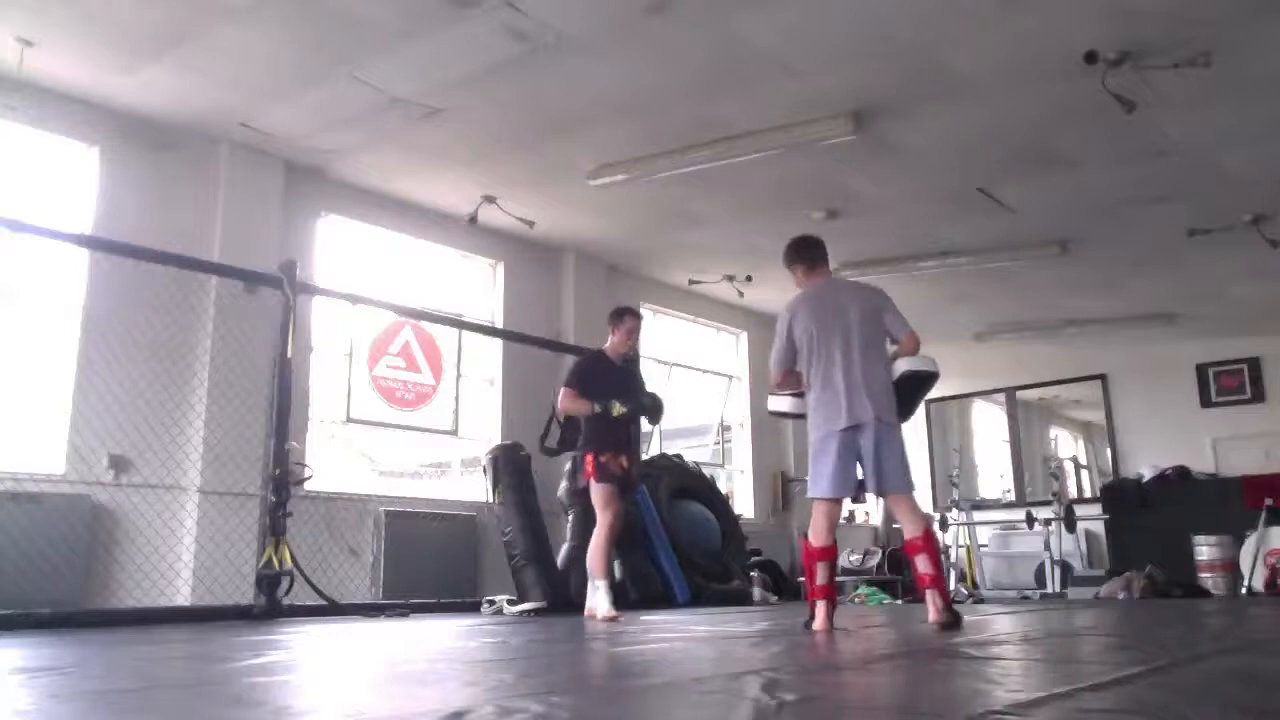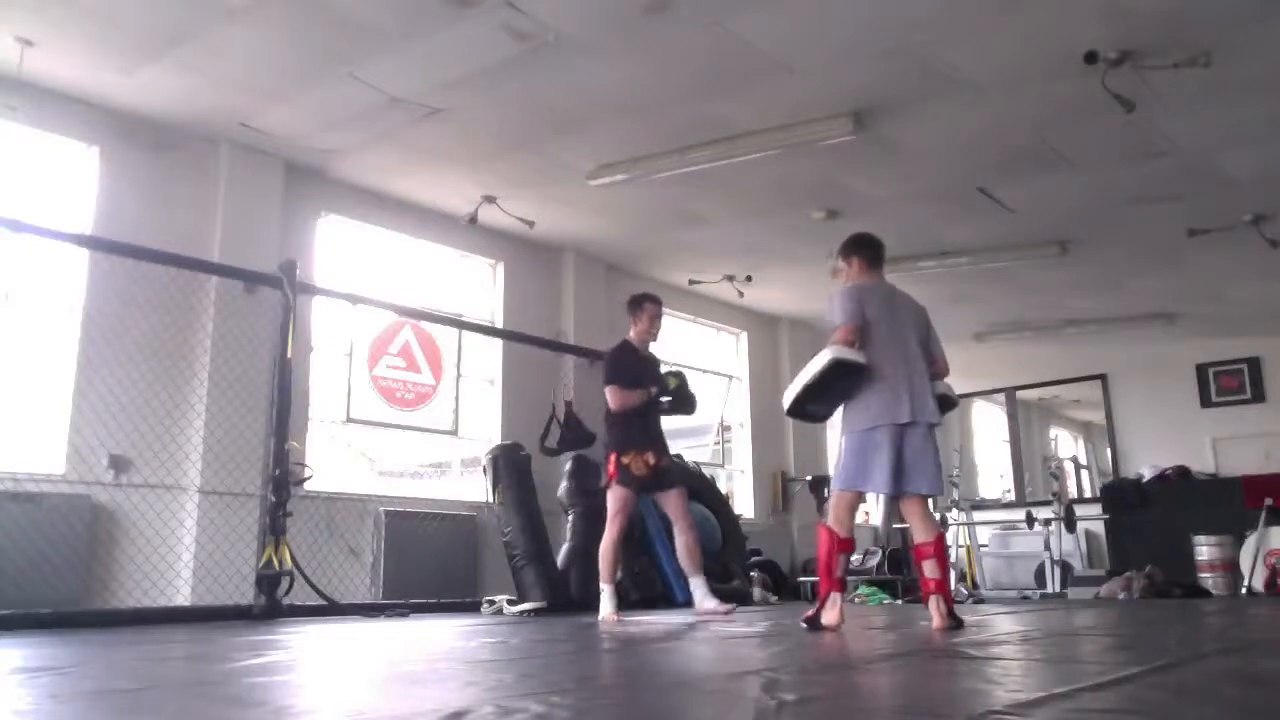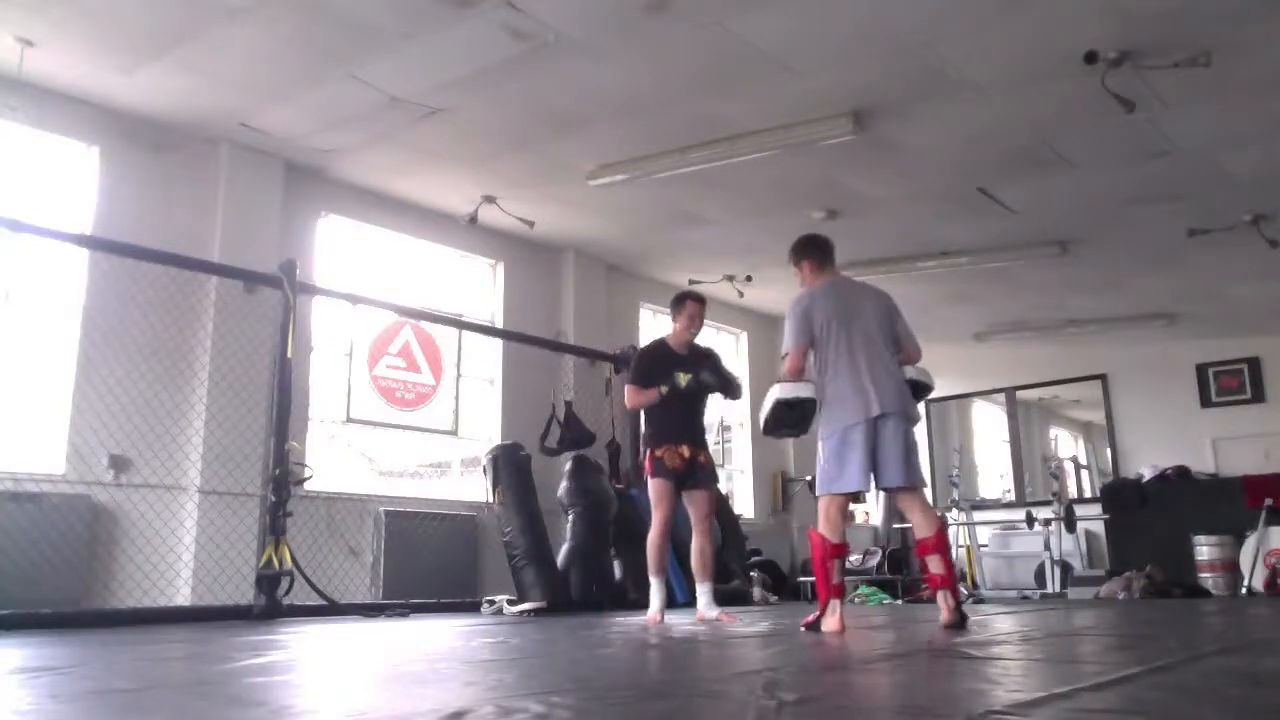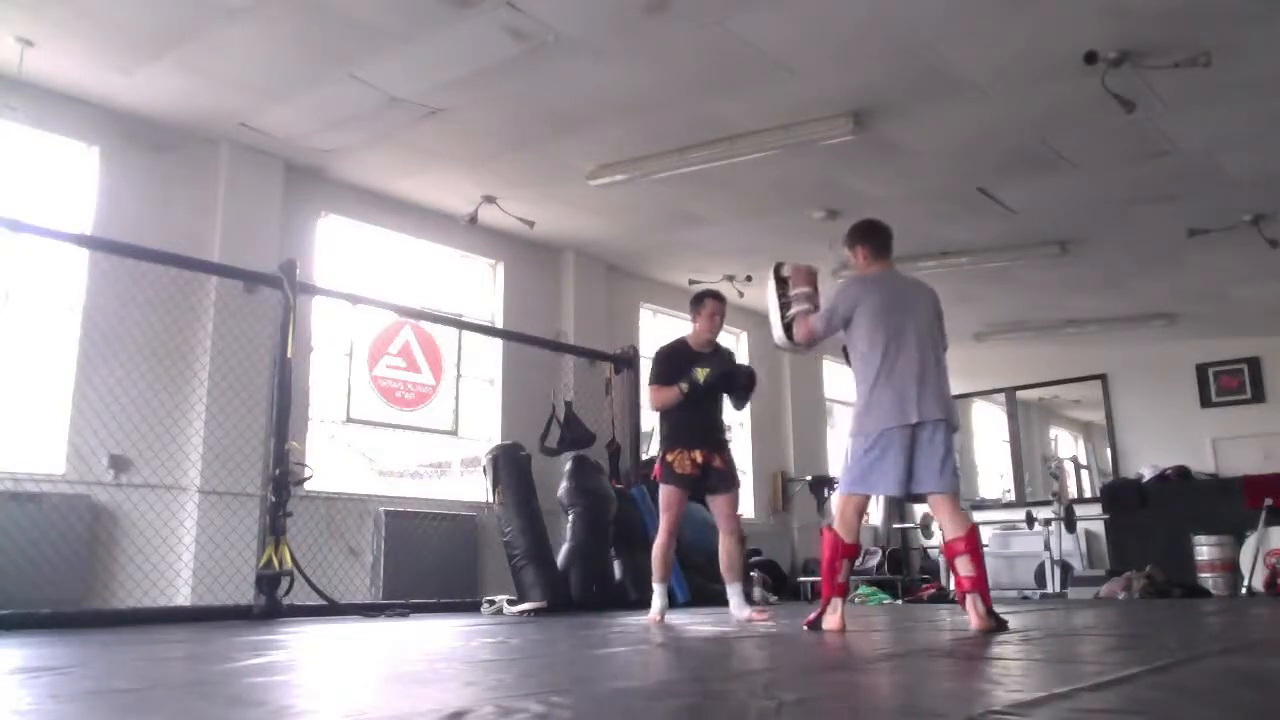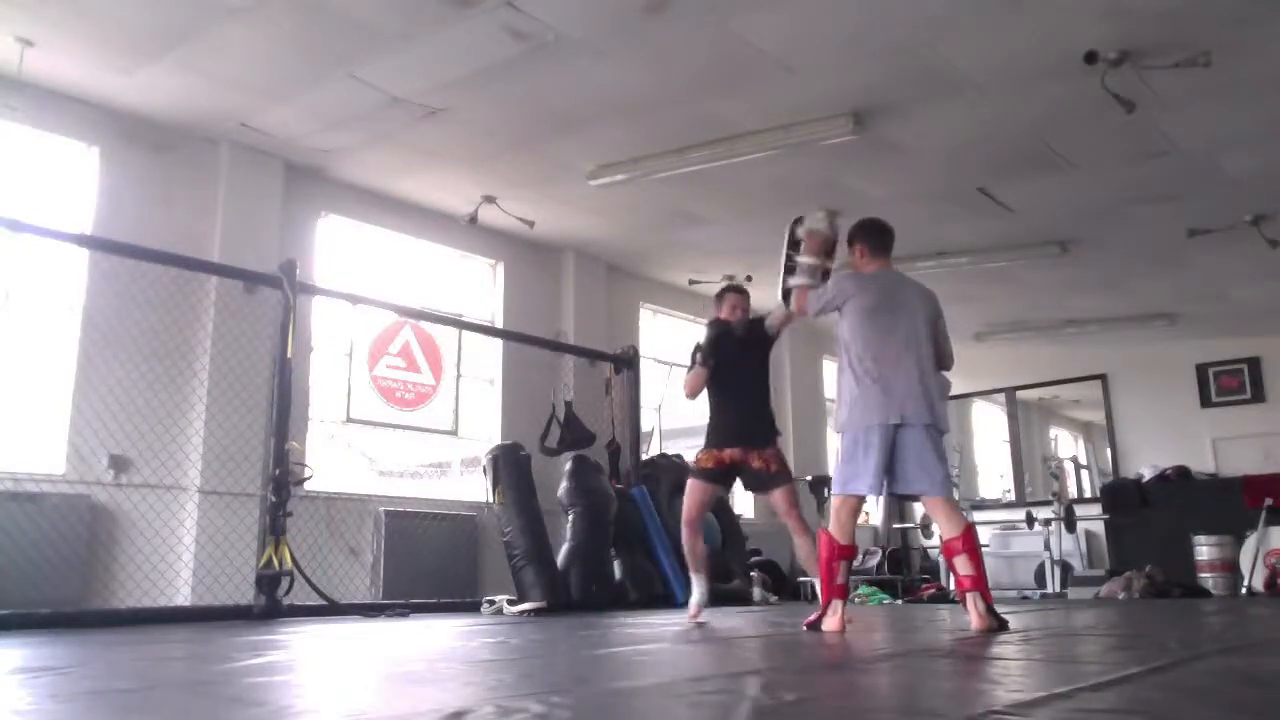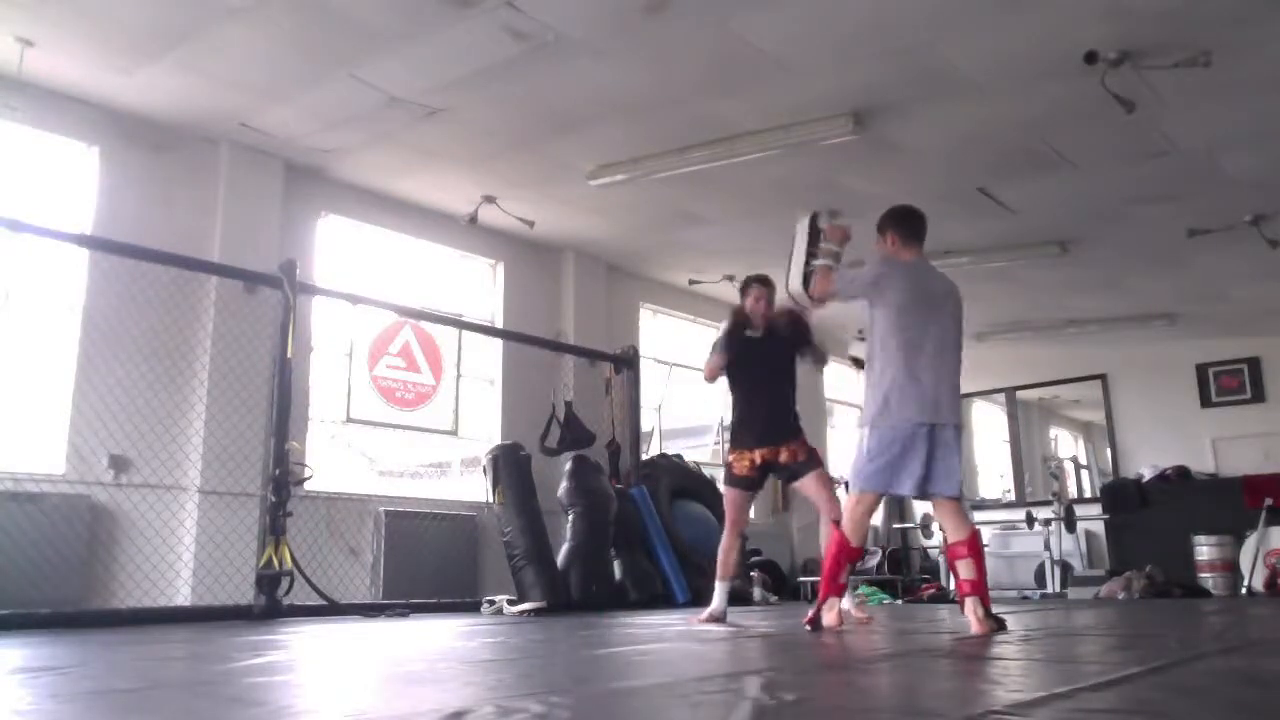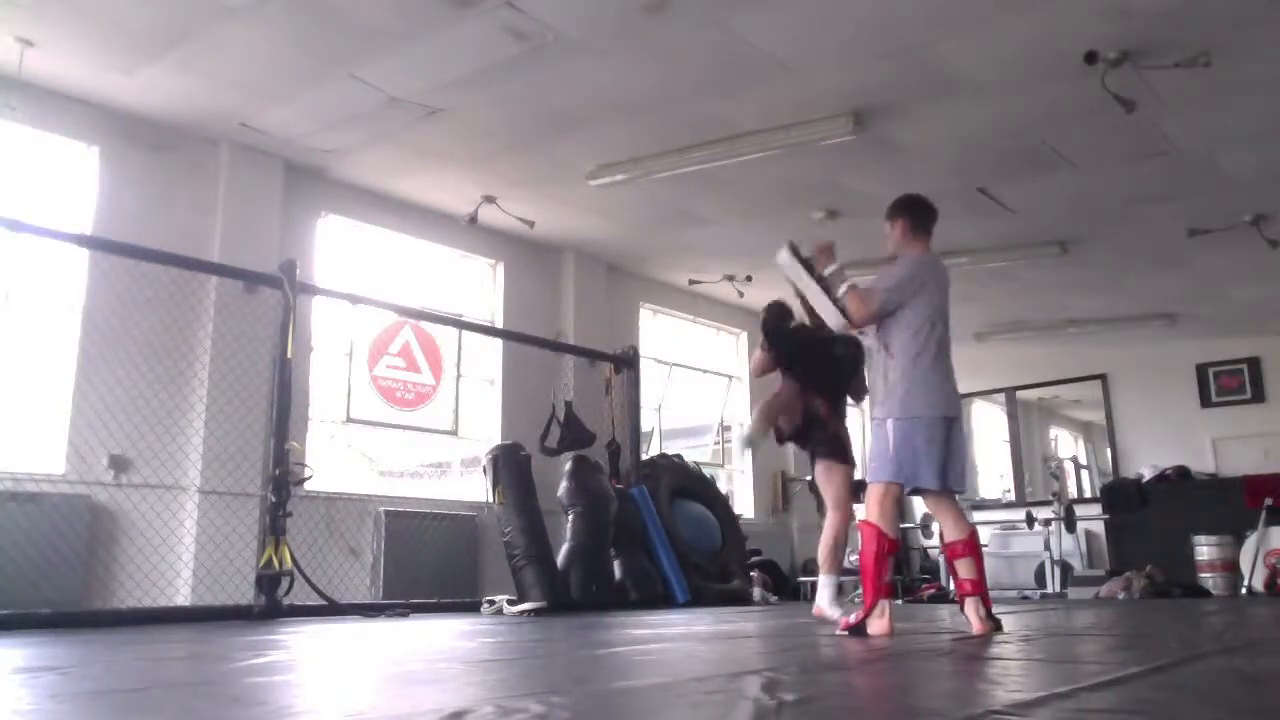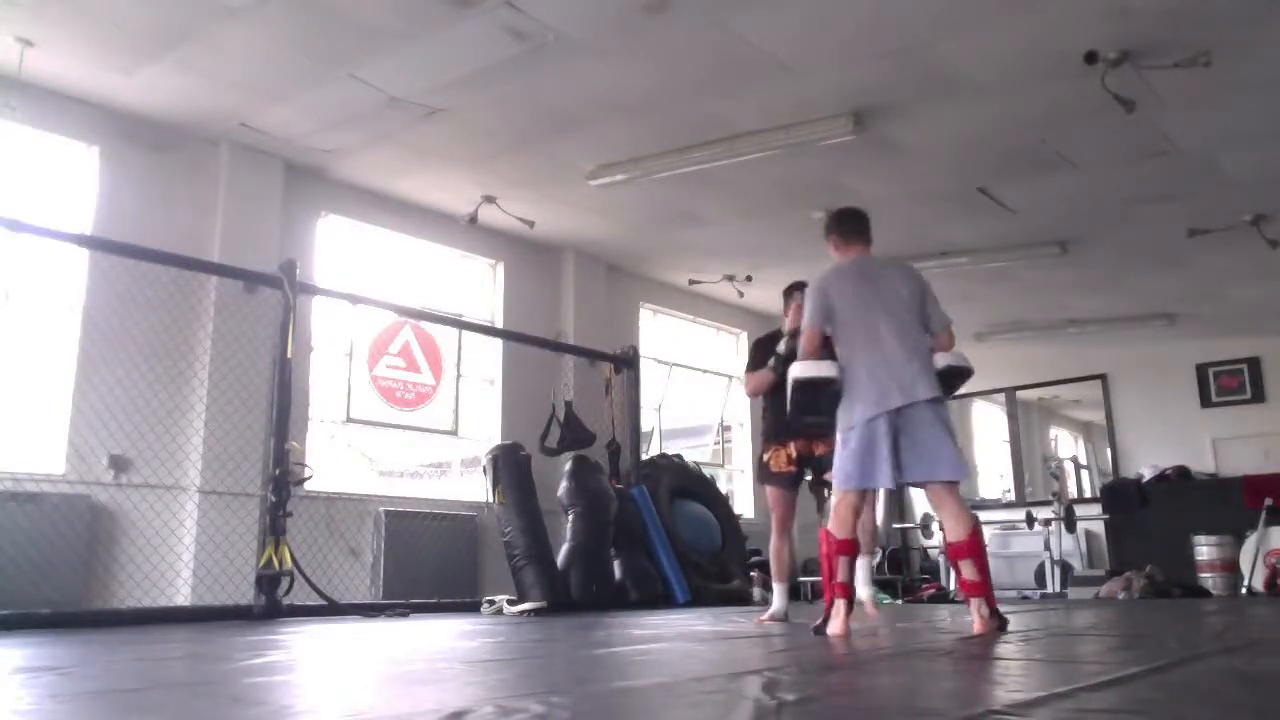
dt=0.5s
person 1, frame 1
left shoulder: (794, 310)
right shoulder: (871, 296)
left elbow: (779, 379)
right elbow: (911, 344)
left hip: (827, 418)
right hip: (877, 412)
left knee: (824, 511)
right knee: (903, 503)
left ankle: (821, 609)
right ankle: (936, 600)
person 1, frame 2
left shoulder: (852, 294)
right shoulder: (913, 306)
left elbow: (846, 336)
right elbow: (941, 368)
left hip: (870, 412)
right hip: (917, 412)
left knee: (842, 504)
right knee: (916, 508)
left ankle: (831, 602)
right ankle: (940, 606)
person 1, frame 3
left shoulder: (805, 302)
right shoulder: (877, 296)
left elbow: (794, 367)
right elbow: (913, 354)
left hip: (843, 413)
right hip: (891, 407)
left knee: (830, 507)
right knee: (912, 499)
left ankle: (831, 609)
right ankle: (947, 599)
person 1, frame 4
left shoulder: (855, 289)
right shoulder: (925, 292)
left elbow: (803, 334)
left wrist: (802, 289)
left hip: (880, 414)
right hip: (932, 411)
left knee: (848, 507)
right knee: (946, 504)
left ankle: (832, 608)
right ankle: (978, 606)
person 1, frame 5
left shoulder: (849, 285)
right shoulder: (923, 295)
left elbow: (800, 305)
right elbow: (946, 361)
left wrist: (810, 258)
left hip: (866, 416)
right hip: (918, 414)
left knee: (843, 508)
right knee: (942, 505)
left ankle: (832, 609)
right ankle: (978, 604)
person 1, frame 6
left shoulder: (885, 270)
right shoulder: (947, 287)
left elbow: (817, 290)
left wrist: (830, 246)
left hip: (895, 411)
right hip: (941, 411)
left knee: (859, 504)
right knee: (949, 507)
left ankle: (828, 606)
right ankle: (977, 608)
person 1, frame 7
left shoulder: (913, 267)
right shoulder: (928, 269)
left elbow: (859, 313)
right elbow: (883, 318)
left wrist: (831, 270)
left hip: (907, 402)
right hip: (935, 403)
left knee: (881, 497)
right knee: (942, 501)
left ankle: (876, 610)
right ankle: (977, 607)
person 1, frame 8
left shoulder: (826, 283)
right shoulder: (909, 275)
left elbow: (809, 349)
right elbow: (945, 341)
left hip: (864, 402)
right hip: (920, 396)
left knee: (846, 503)
right knee: (946, 497)
left ankle: (838, 611)
right ankle: (981, 606)
person 2, frame 1
left shoulder: (631, 371)
right shoulder: (589, 364)
right elbow: (564, 403)
left wrist: (643, 408)
right wrist: (604, 407)
left hip: (625, 454)
right hip: (599, 452)
left knee: (611, 526)
right knee: (607, 519)
left ankle: (593, 599)
right ankle: (603, 599)
person 2, frame 2
left shoulder: (650, 360)
right shoulder: (618, 356)
right elbow: (616, 401)
left wrist: (664, 403)
right wrist: (656, 388)
left hip: (655, 450)
right hip: (625, 451)
left knee: (683, 519)
right knee: (616, 524)
left ankle: (702, 596)
right ankle: (608, 604)
person 2, frame 3
left shoulder: (706, 357)
right shoulder: (650, 355)
left elbow: (735, 393)
right elbow: (631, 399)
left wrist: (721, 379)
right wrist: (670, 385)
left hip: (696, 447)
right hip: (662, 446)
left knee: (703, 524)
right knee: (662, 519)
left ankle: (705, 603)
right ankle: (657, 599)
person 2, frame 4
left shoulder: (724, 357)
right shoulder: (670, 354)
left elbow: (738, 403)
right elbow: (656, 401)
left wrist: (743, 386)
right wrist: (692, 380)
left hip: (716, 450)
right hip: (678, 451)
left knee: (730, 527)
right knee: (668, 526)
left ankle: (738, 604)
right ankle: (658, 602)
person 2, frame 5
left shoulder: (757, 335)
right shoulder: (703, 348)
left elbow: (786, 313)
right elbow: (690, 390)
right wrist: (708, 348)
left hip: (761, 446)
right hip: (718, 447)
left knee: (794, 519)
right knee: (690, 518)
right ankle: (699, 594)
person 2, frame 6
left shoulder: (788, 335)
right shoulder: (731, 342)
left elbow: (818, 358)
right elbow: (709, 374)
left wrist: (800, 329)
right wrist: (728, 335)
left hip: (789, 441)
right hip: (747, 446)
left knee: (830, 507)
right knee: (733, 526)
right ankle: (718, 604)
person 2, frame 7
left shoulder: (848, 345)
right shoulder: (794, 335)
left elbow: (858, 395)
right elbow: (757, 370)
left wrist: (853, 363)
right wrist: (769, 339)
left hip: (830, 423)
right hip: (795, 416)
left knee: (841, 507)
right knee: (787, 390)
left ankle: (826, 598)
right ankle: (751, 436)
person 2, frame 8
left shoulder: (827, 344)
right shoulder: (766, 343)
right elbow: (752, 388)
right wrist: (780, 357)
left hip: (822, 437)
right hip: (780, 443)
right knee: (781, 524)
left ankle: (864, 581)
right ankle: (779, 603)
